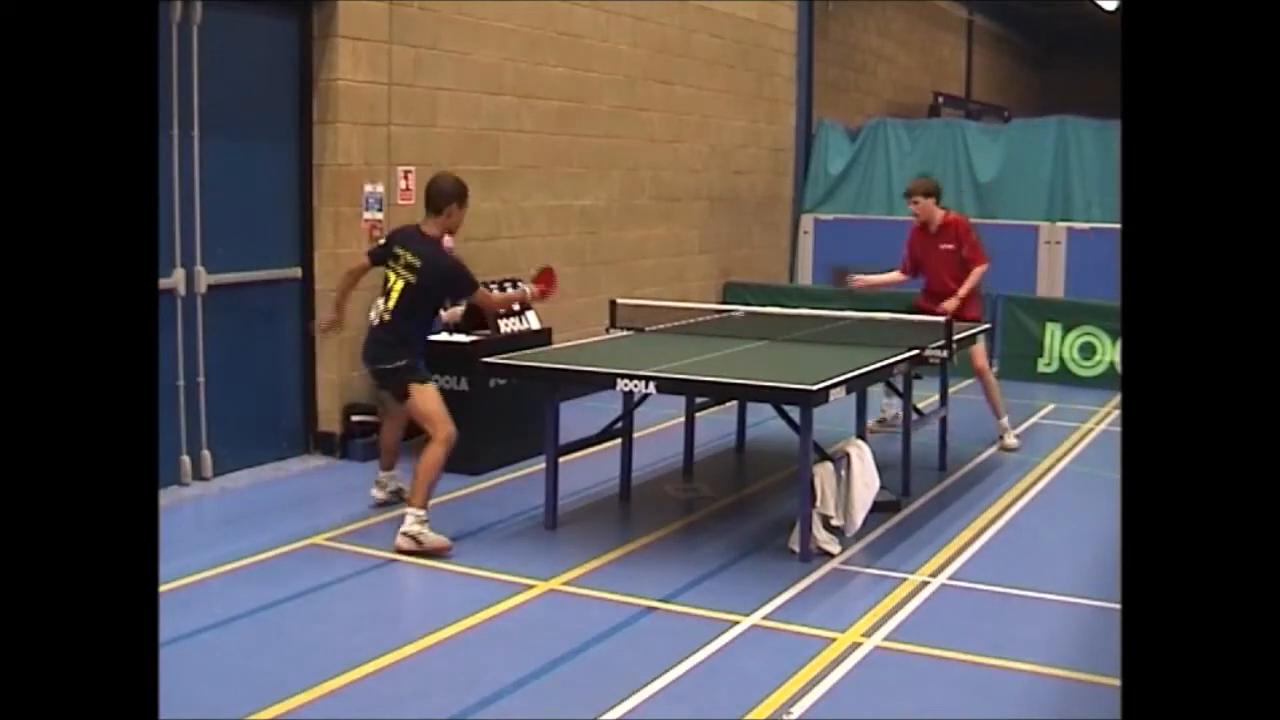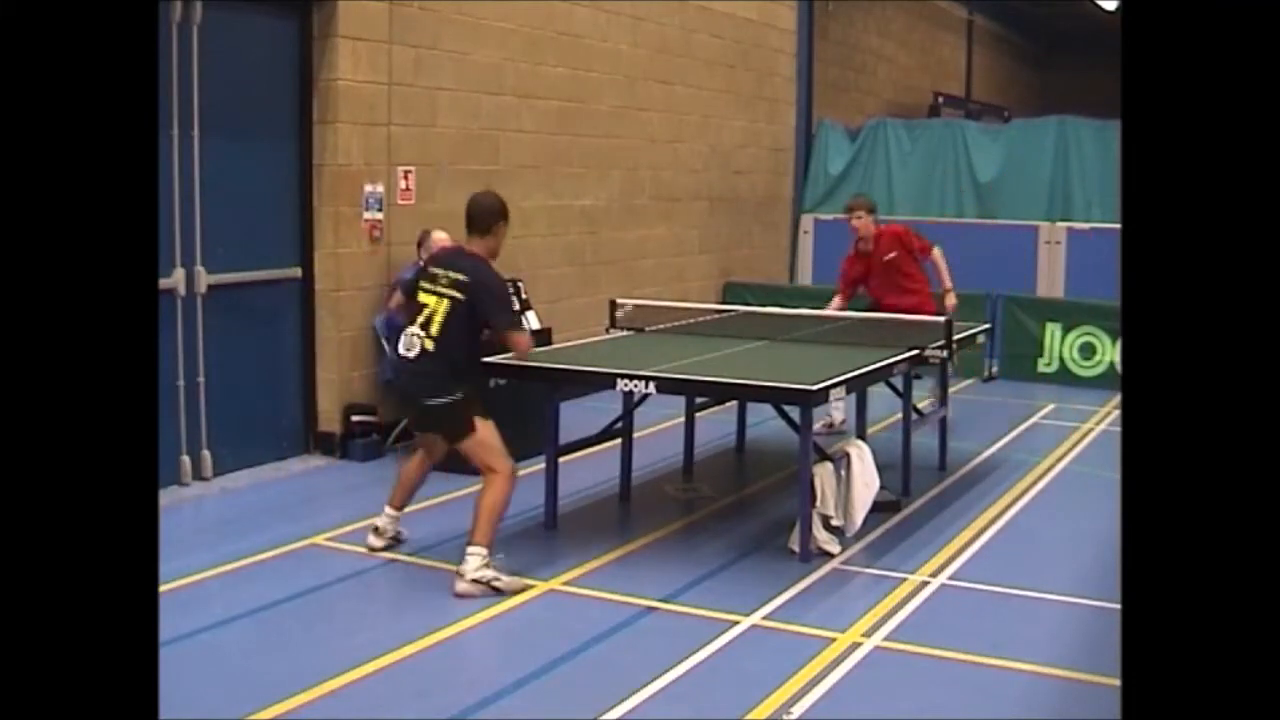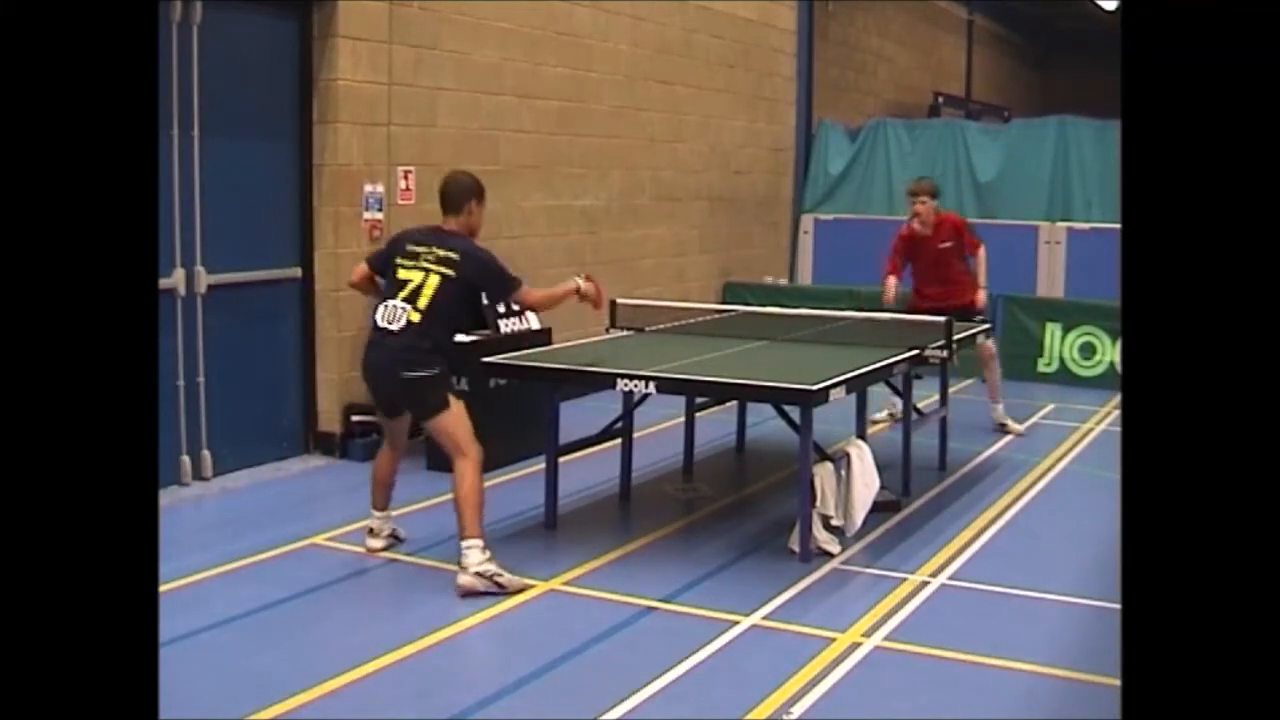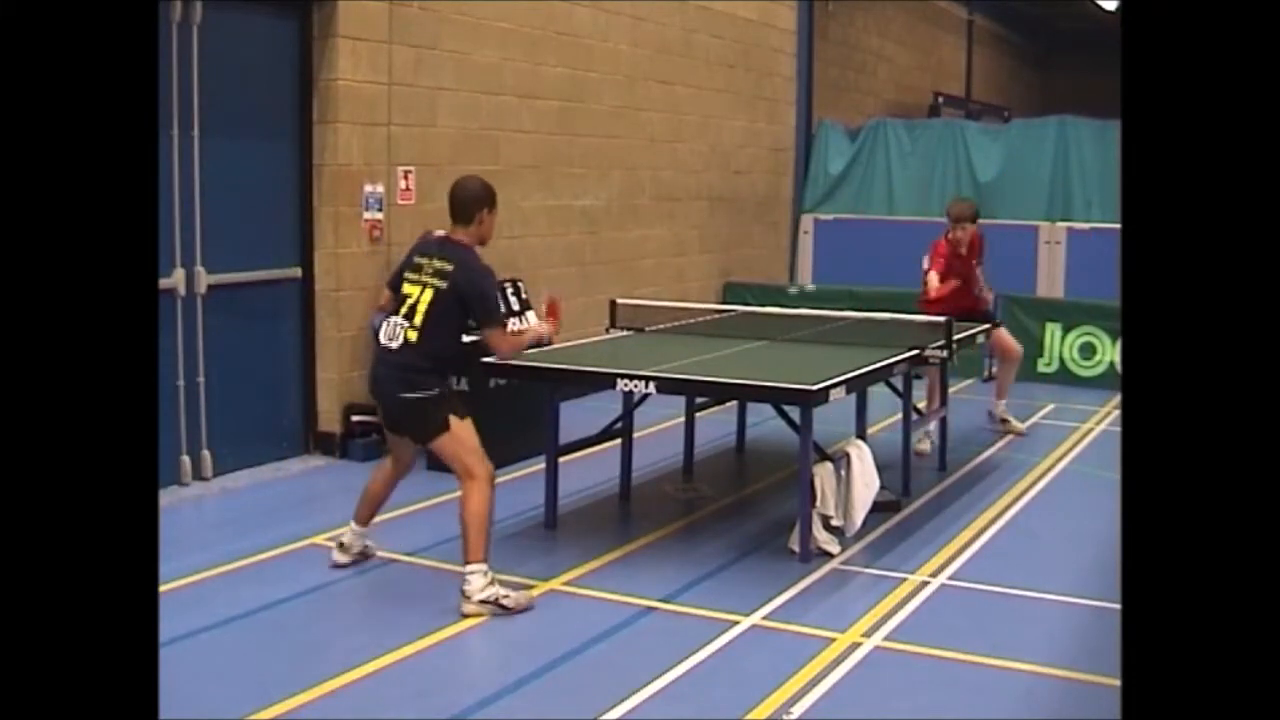
dt=0.5s
person 1, frame 1
left shoulder: (399, 237)
right shoulder: (442, 263)
left elbow: (353, 272)
right elbow: (490, 304)
left wrist: (336, 311)
right wrist: (523, 295)
left hip: (379, 347)
right hip: (398, 355)
left knee: (397, 414)
right knee: (443, 434)
left ankle: (385, 484)
right ankle: (413, 528)
person 1, frame 2
left shoulder: (435, 261)
right shoulder: (487, 280)
left elbow: (399, 305)
right elbow: (521, 348)
right wrist: (520, 336)
left hip: (408, 377)
right hip: (444, 389)
left knee: (430, 450)
right knee: (500, 471)
left ankle: (384, 528)
right ankle: (474, 568)
person 1, frame 3
left shoulder: (406, 240)
right shoulder: (474, 258)
left elbow: (358, 280)
right elbow: (532, 299)
right wrist: (576, 286)
left hip: (377, 359)
right hip: (418, 367)
left knee: (393, 443)
right knee: (468, 455)
left ankle: (379, 528)
right ankle: (474, 561)
person 1, frame 4
left shoulder: (421, 250)
right shoulder: (473, 271)
left elbow: (388, 302)
right elbow: (502, 347)
right wrist: (539, 333)
left hip: (385, 376)
right hip: (420, 386)
left knee: (398, 462)
right knee: (478, 476)
left ankle: (352, 542)
right ankle: (477, 585)
person 2, frame 1
left shoulder: (958, 225)
right shoulder: (917, 234)
left elbow: (980, 265)
right elbow: (906, 273)
left wrist: (957, 298)
right wrist: (865, 280)
left hip: (964, 308)
right hip: (929, 305)
left knee: (979, 366)
left ankle: (1004, 428)
right ankle: (890, 412)
person 2, frame 2
left shoulder: (896, 234)
right shoulder: (853, 259)
left elbow: (933, 251)
right elbow: (842, 298)
left wrist: (948, 290)
left hip: (922, 309)
right hip: (886, 313)
right ankle: (836, 417)
person 2, frame 3
left shoulder: (955, 223)
right shoulder: (905, 236)
left elbow: (978, 250)
right elbow: (894, 271)
left wrist: (981, 287)
right wrist: (890, 288)
left hip: (964, 300)
right hip: (926, 303)
left knee: (988, 352)
left ankle: (999, 415)
right ankle: (896, 407)
person 2, frame 4
left shoulder: (976, 238)
right shoulder: (942, 248)
right elbow: (933, 272)
left wrist: (982, 288)
right wrist: (932, 287)
left hip: (970, 306)
right hip: (940, 311)
left knee: (1014, 352)
right knee: (937, 364)
left ankle: (999, 411)
right ankle: (928, 431)
